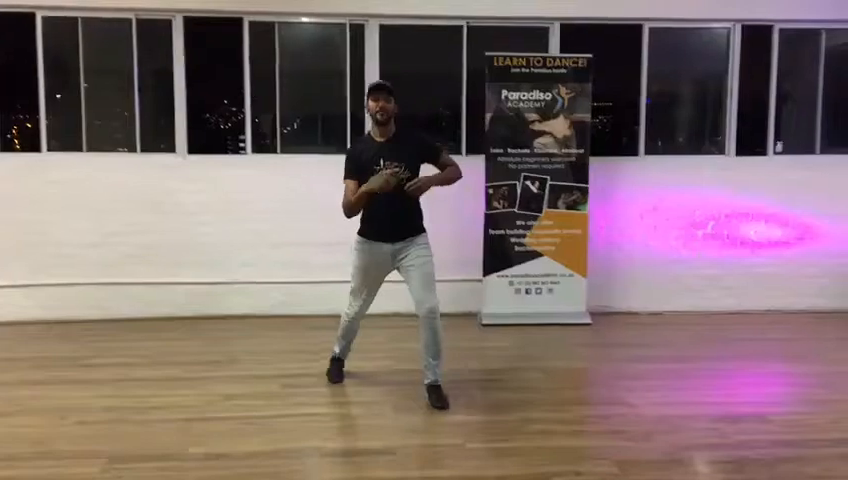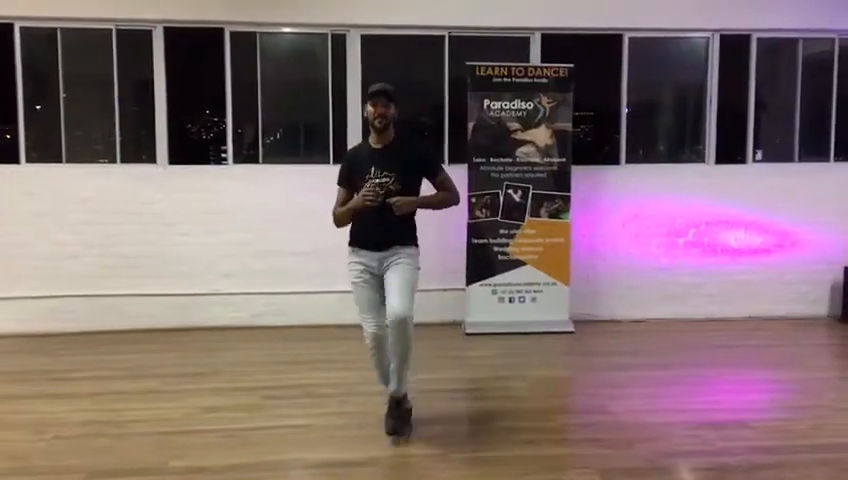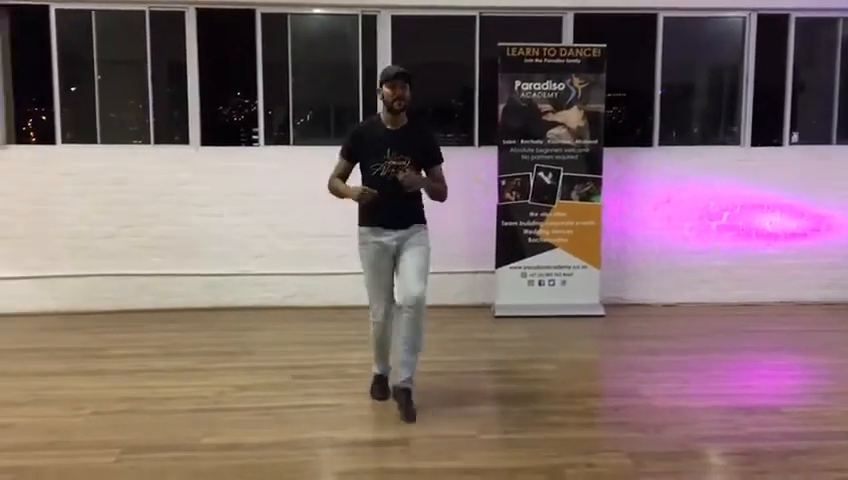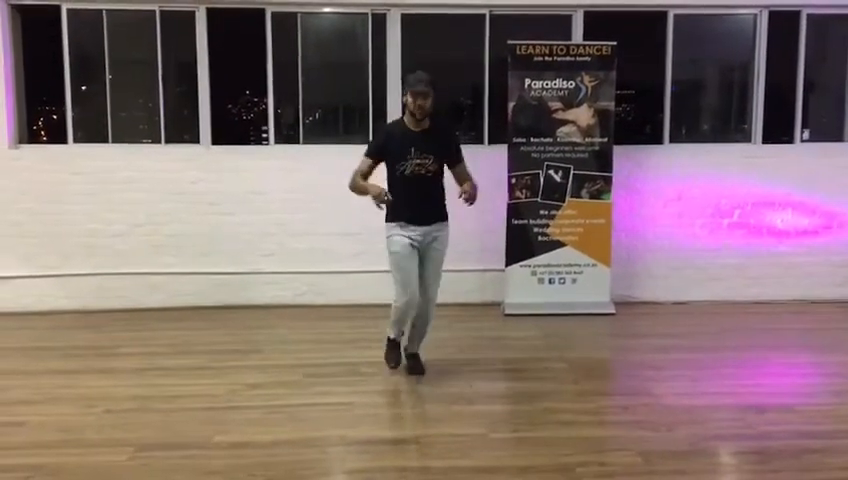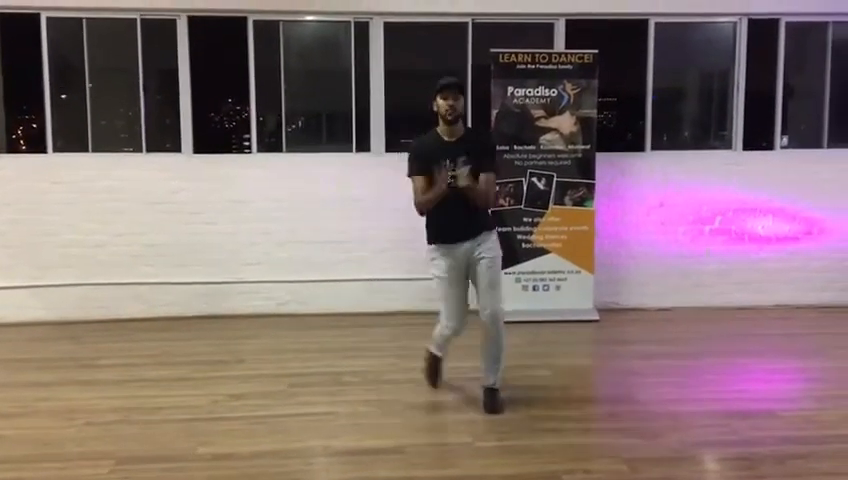
dt=0.7s
person 1, frame 1
left shoulder: (414, 142)
right shoulder: (358, 152)
left elbow: (455, 170)
right elbow: (348, 209)
left wrist: (429, 180)
right wrist: (369, 188)
left hip: (412, 241)
right hip: (372, 243)
left knee: (429, 309)
right knee: (356, 307)
left ankle: (432, 381)
right ankle: (338, 355)
person 1, frame 2
left shoulder: (414, 153)
right shoulder: (353, 157)
left elbow: (453, 195)
right elbow: (338, 217)
left wrist: (416, 202)
right wrist: (356, 203)
left hip: (401, 251)
right hip: (361, 256)
left knee: (398, 316)
right knee: (373, 332)
left ankle: (397, 395)
right ankle: (400, 399)
person 1, frame 3
left shoulder: (422, 136)
right shoulder: (362, 133)
left elbow: (442, 192)
right elbow: (334, 181)
left wrist: (422, 182)
right wrist: (350, 192)
left hip: (413, 232)
right hip: (374, 233)
left knee: (413, 300)
right knee: (381, 312)
left ankle: (404, 385)
right ankle: (380, 372)
person 1, frame 4
left shoulder: (445, 136)
right shoulder: (388, 135)
left elbow: (463, 177)
right elbow: (356, 181)
left wrist: (469, 187)
right wrist: (372, 189)
left hip: (436, 227)
right hip: (400, 227)
left knee: (427, 300)
right knee: (406, 298)
left ankle: (412, 350)
right ankle: (393, 338)
person 1, frame 5
left shoulder: (481, 145)
right shoulder: (422, 147)
left elbow: (487, 201)
right elbow: (421, 206)
left wrist: (470, 186)
right wrist: (440, 189)
left hip: (483, 240)
right hip: (444, 246)
left knee: (492, 315)
right knee: (453, 323)
left ankle: (491, 384)
right ankle: (435, 352)
